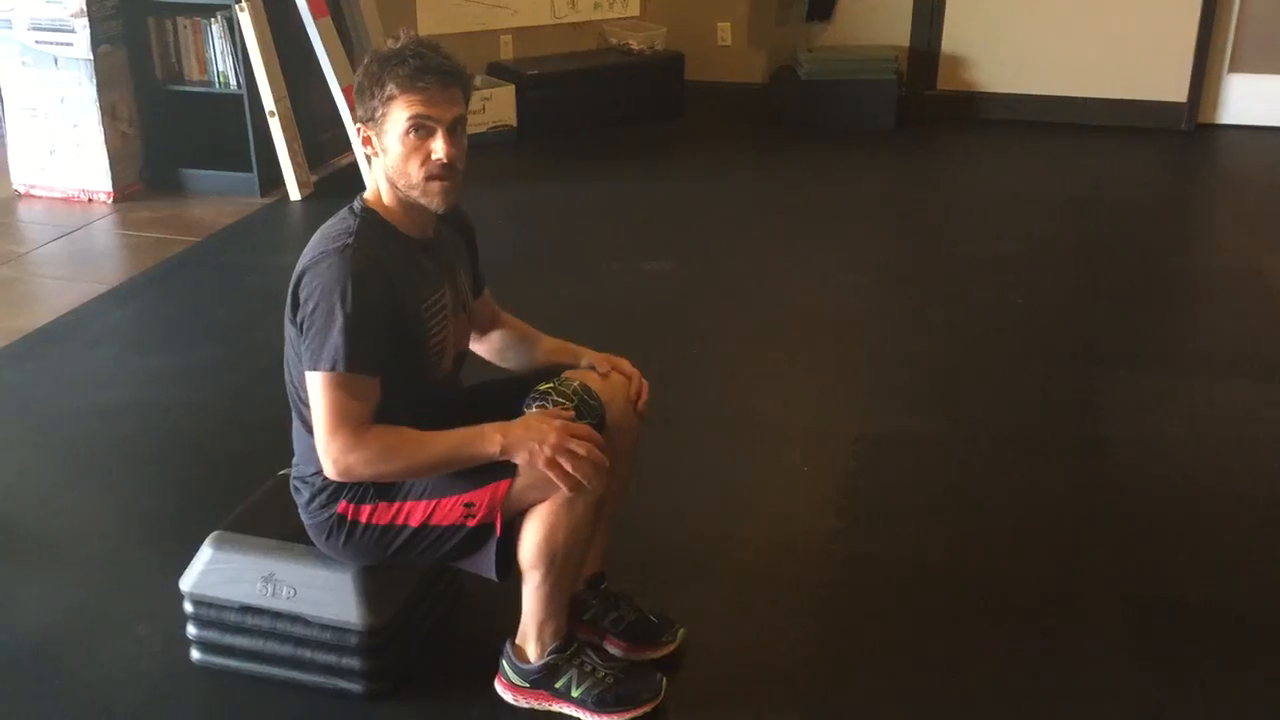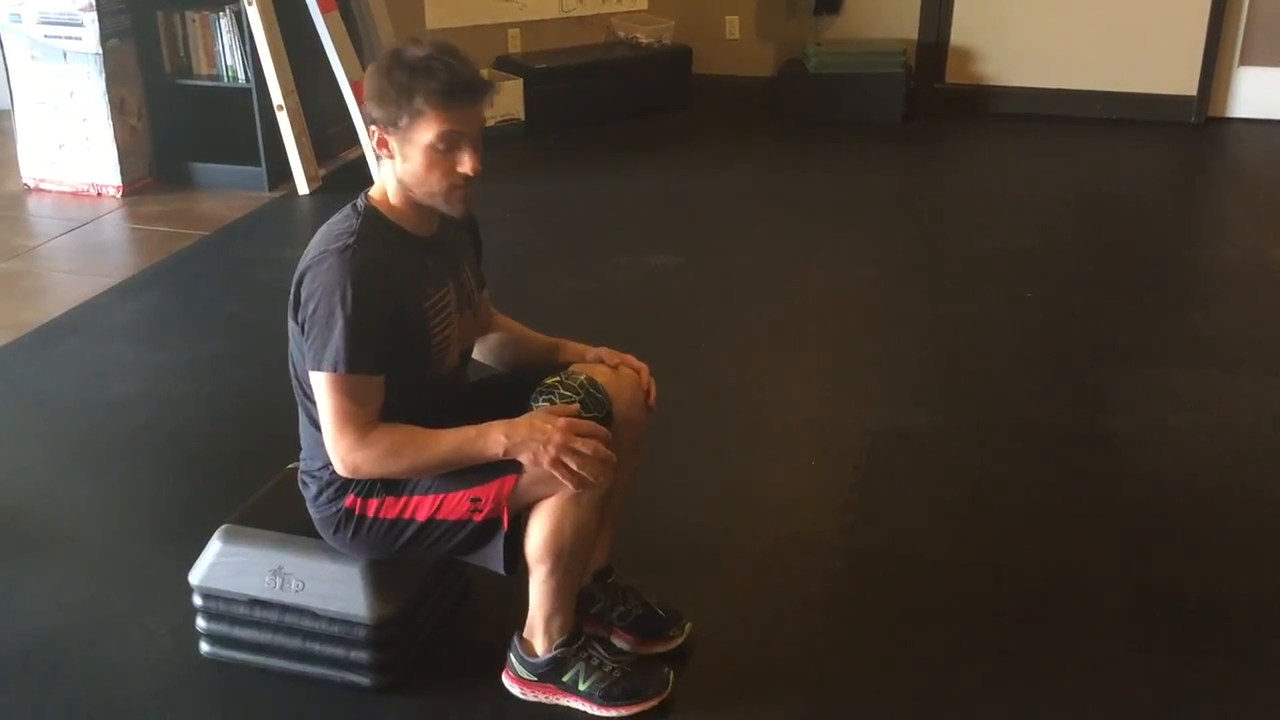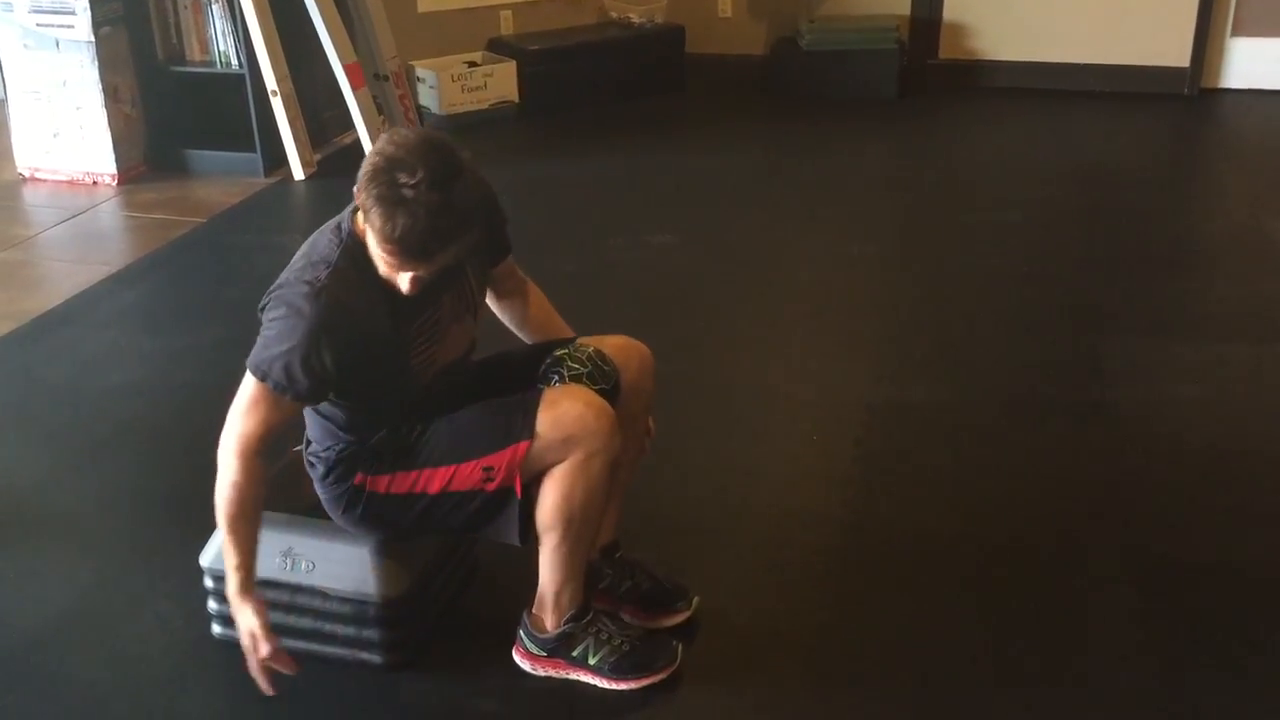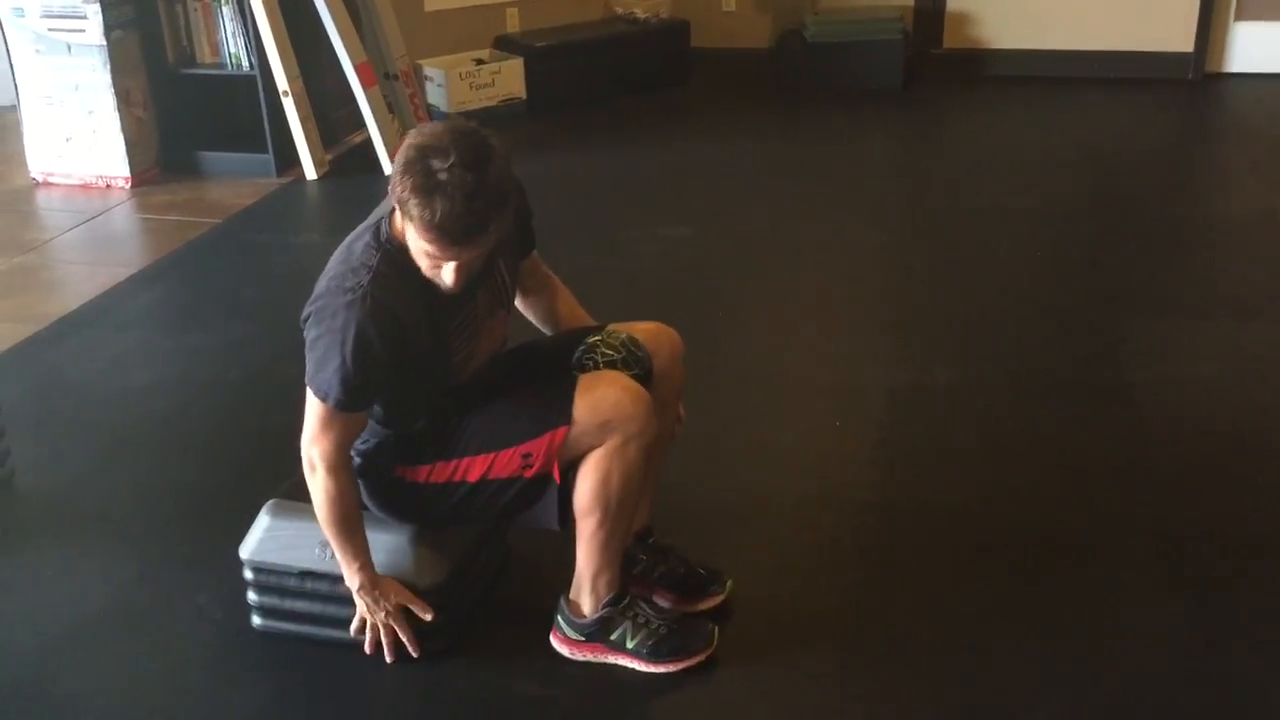
dt=1s
person 1, frame 1
left shoulder: (446, 222)
right shoulder: (347, 267)
left elbow: (486, 328)
right elbow: (346, 452)
left wrist: (583, 357)
right wrist: (507, 439)
left hip: (428, 430)
right hip: (357, 496)
left knee: (612, 399)
right knee: (570, 473)
left ankle: (583, 593)
right ankle: (537, 663)
person 1, frame 2
left shoulder: (449, 219)
right shoulder: (347, 268)
left elbow: (481, 330)
right elbow: (353, 448)
left wrist: (583, 354)
right wrist: (509, 437)
left hip: (437, 423)
right hip: (364, 489)
left knee: (618, 392)
right knee: (576, 465)
left ankle: (589, 584)
right ankle: (546, 655)
person 1, frame 3
left shoulder: (468, 203)
right shoulder: (318, 303)
left elbow: (510, 288)
right elbow: (242, 441)
left wrist: (585, 368)
right wrist: (241, 591)
left hip: (446, 394)
right hip: (371, 465)
left knee: (628, 363)
right knee: (585, 424)
left ankle: (596, 561)
right ankle: (554, 631)
person 1, frame 4
left shoulder: (494, 210)
right shoulder: (360, 307)
left elbow: (533, 283)
right elbow: (323, 454)
left wrist: (609, 359)
right wrist: (364, 583)
left hip: (477, 385)
right hip: (411, 456)
left knee: (657, 348)
right knee: (622, 412)
left ankle: (629, 548)
right ankle: (591, 616)
